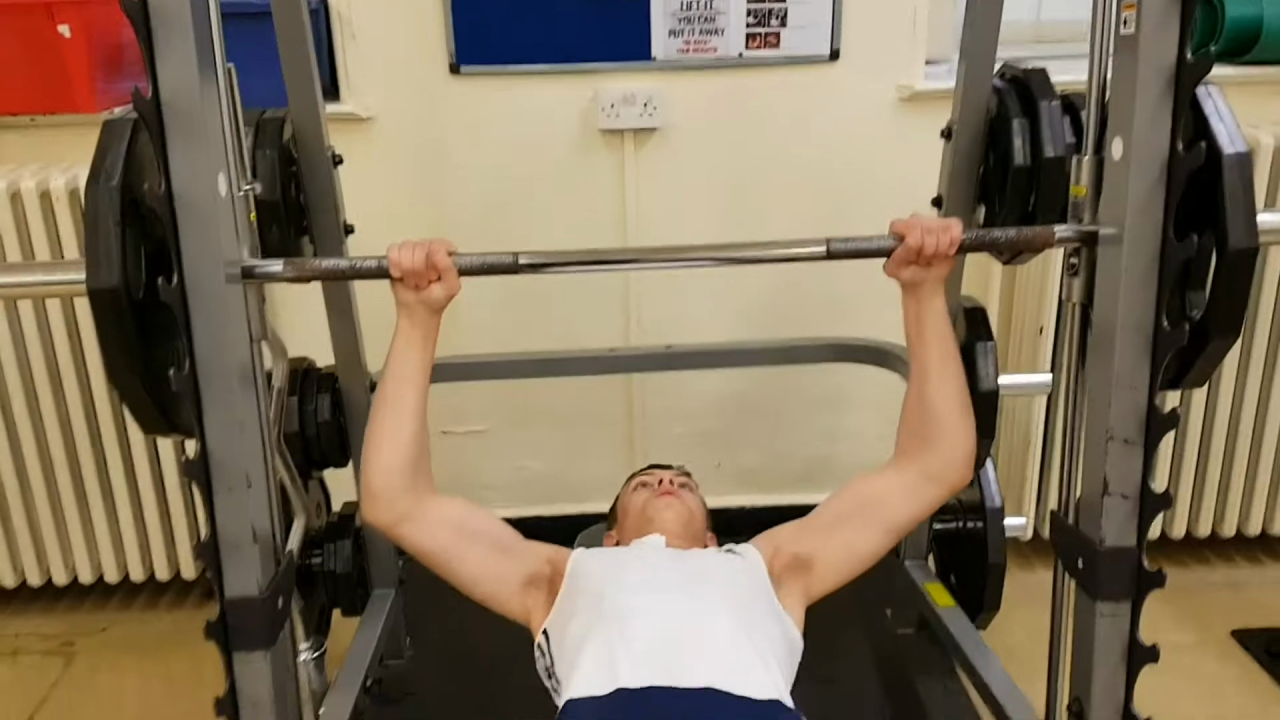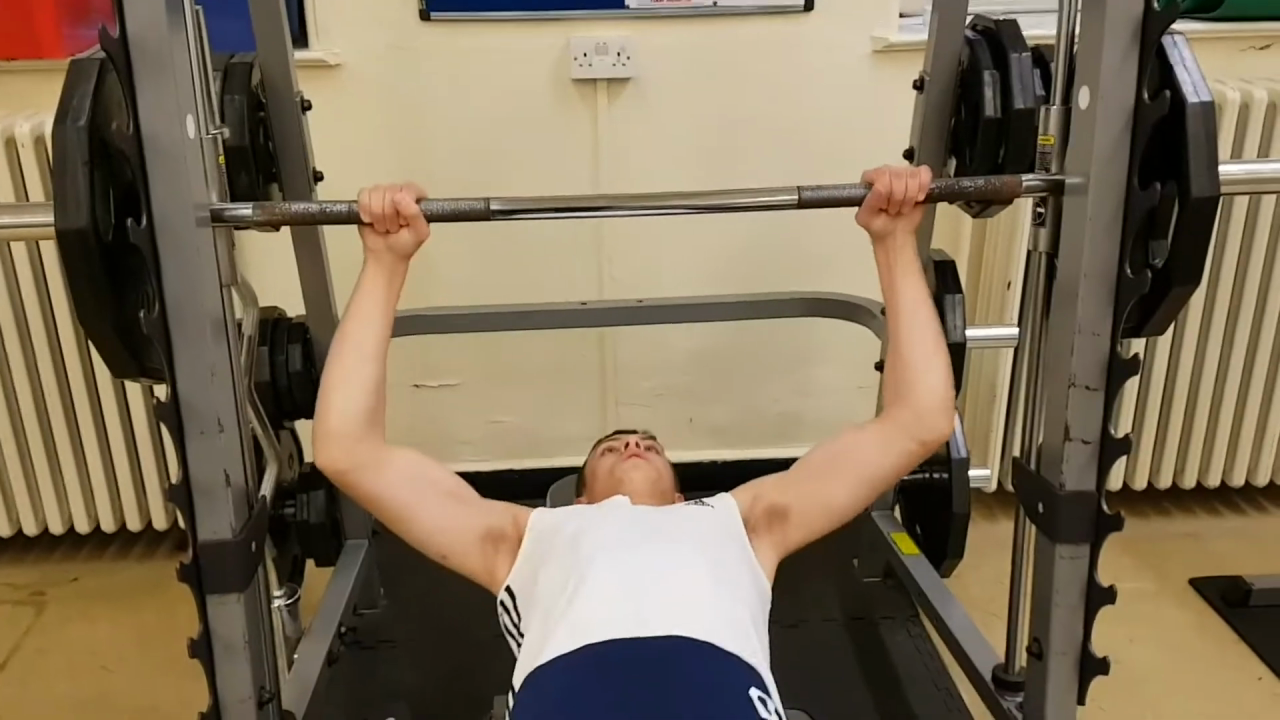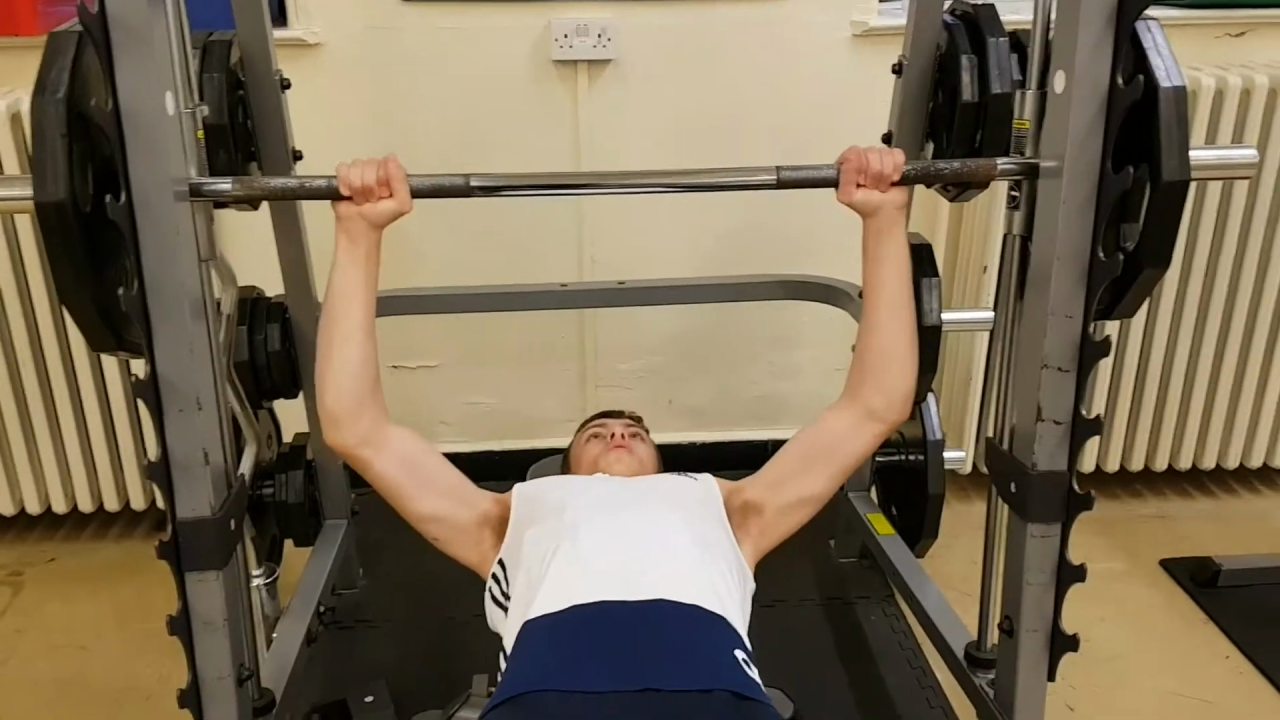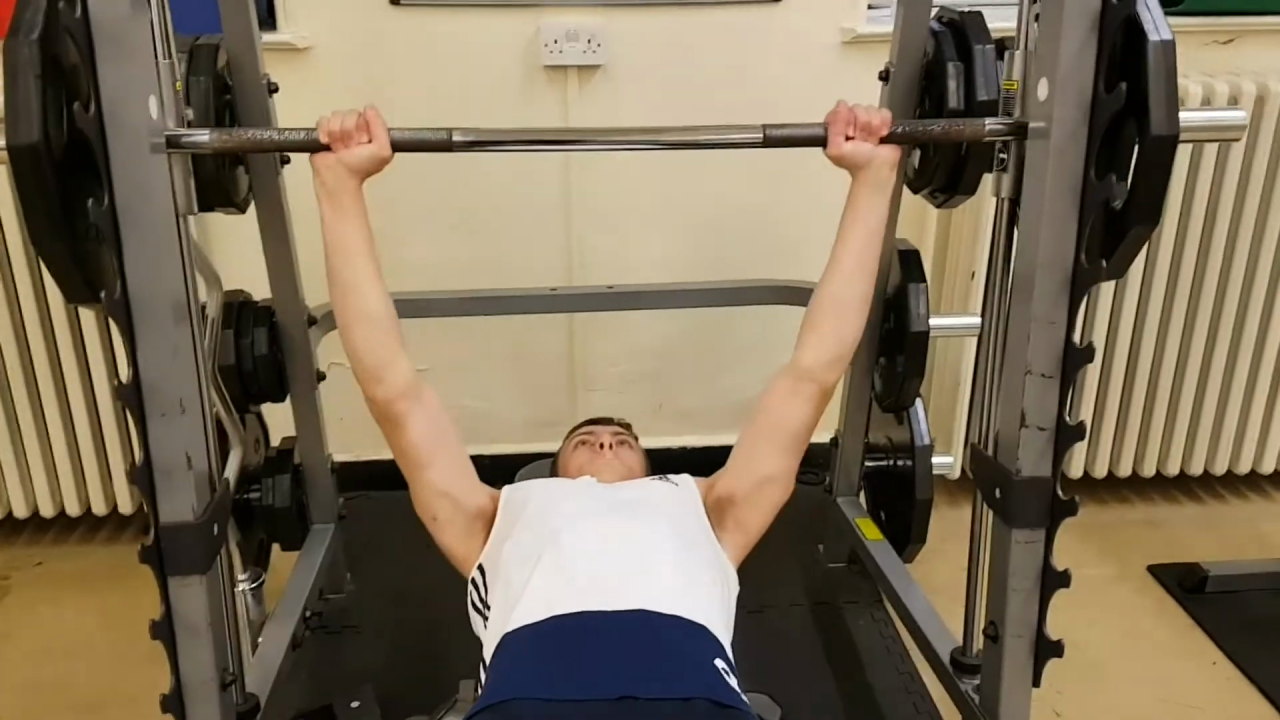
dt=0.7s
person 1, frame 1
left shoulder: (766, 569)
right shoulder: (567, 577)
left elbow: (936, 467)
right elbow: (395, 500)
left wrist: (924, 291)
right wrist: (419, 315)
person 1, frame 2
left shoulder: (737, 519)
right shoulder: (530, 536)
left elbow: (919, 422)
right elbow: (347, 448)
left wrist: (894, 240)
right wrist: (385, 260)
person 1, frame 3
left shoulder: (718, 504)
right shoulder: (516, 513)
left elbow: (876, 405)
right elbow: (353, 426)
left wrist: (883, 217)
right wrist: (359, 231)
person 1, frame 4
left shoulder: (700, 505)
right shoulder: (503, 513)
left elbow: (814, 369)
right elbow: (390, 382)
left wrist: (872, 175)
right wrist: (340, 181)
